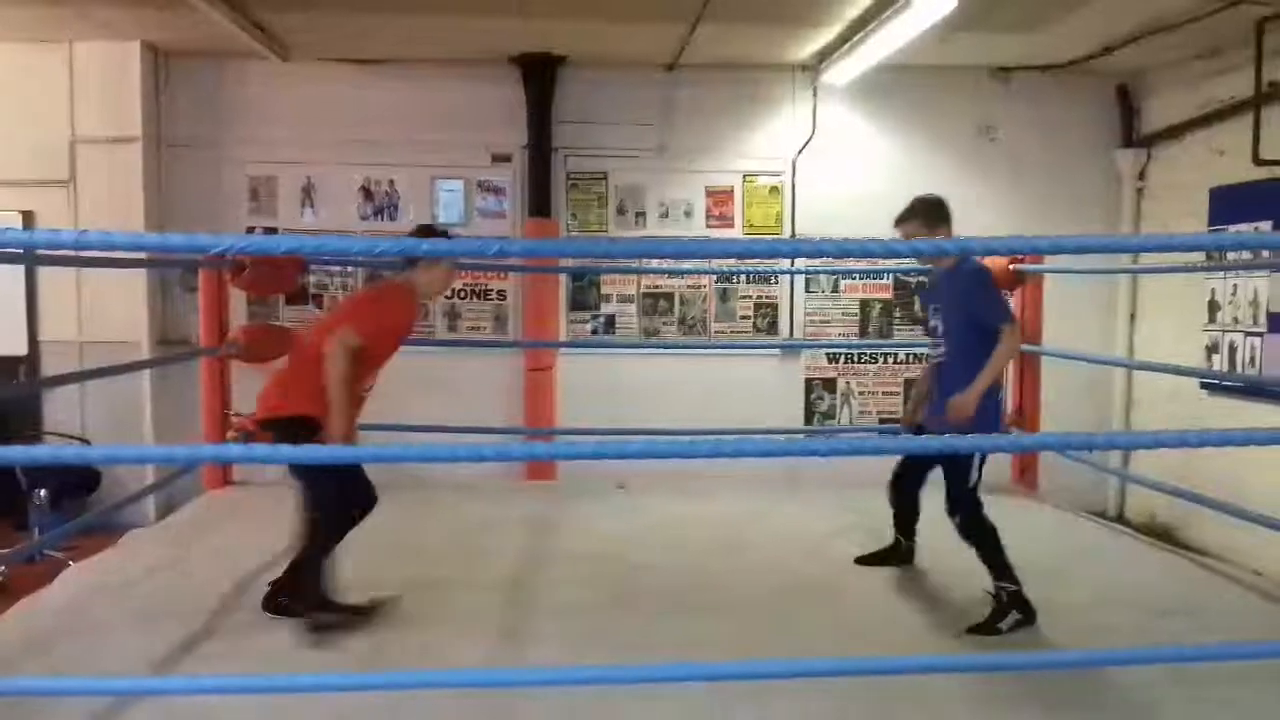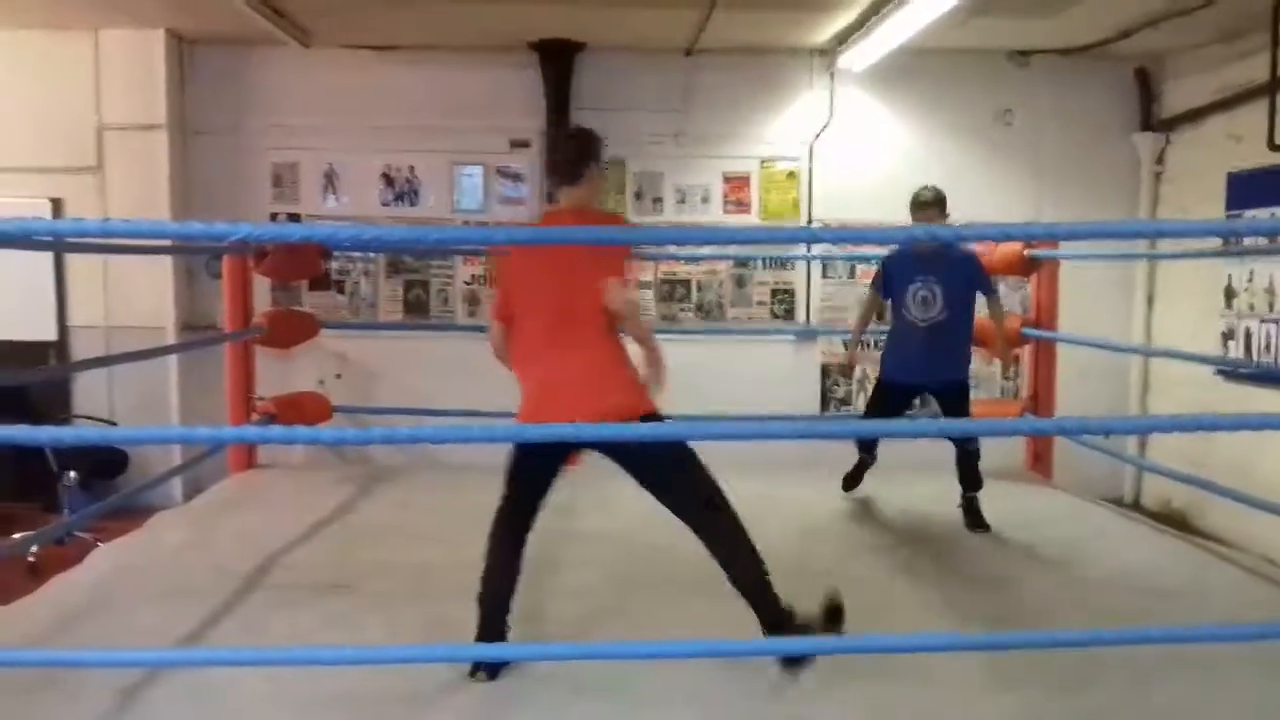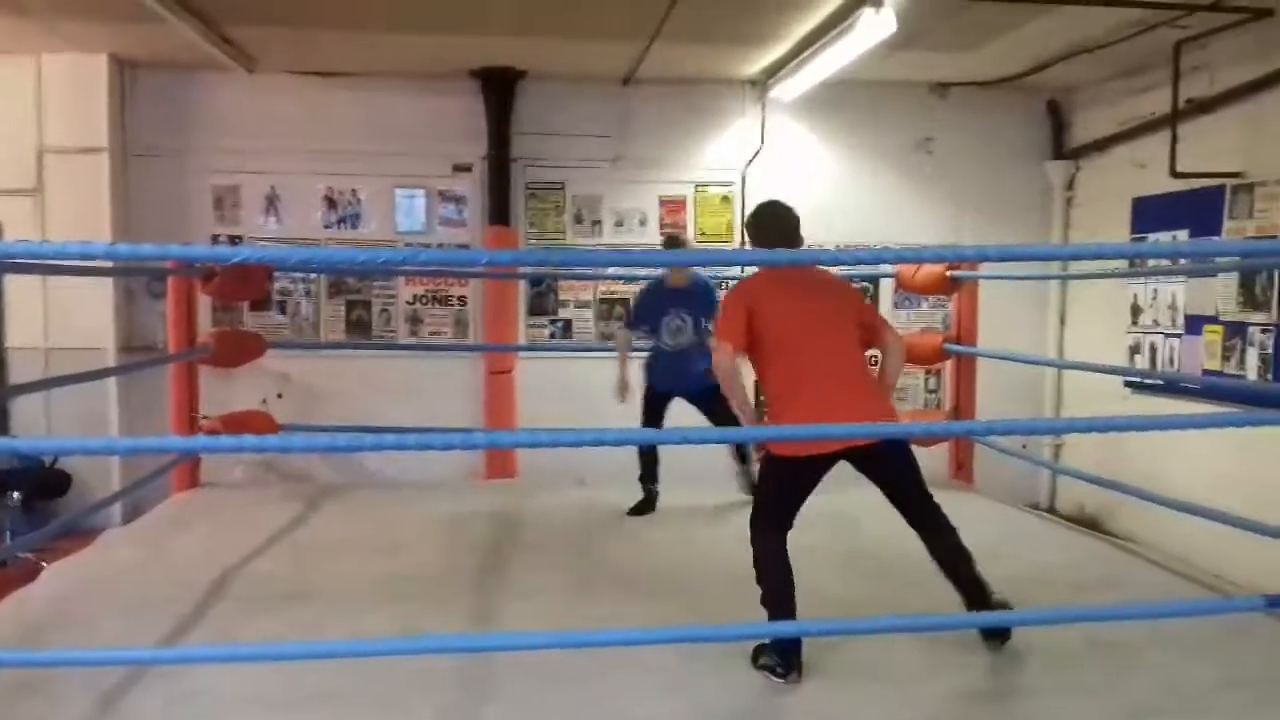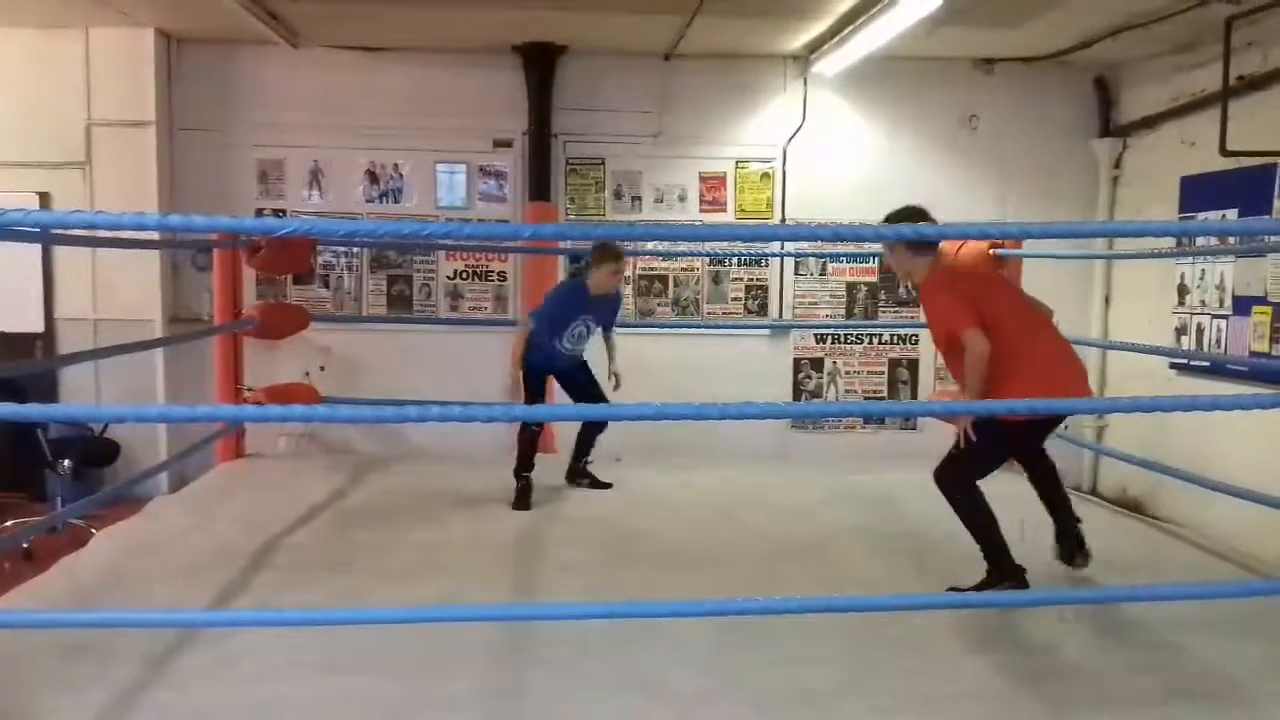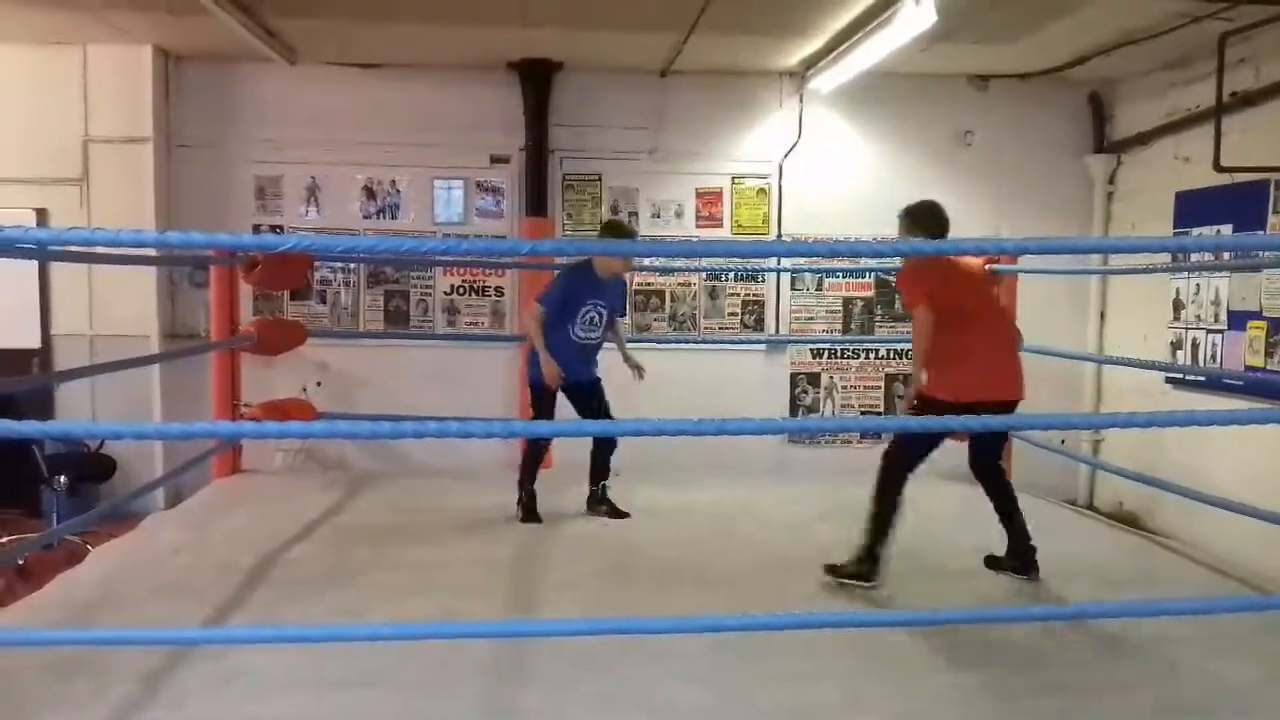
dt=1s
person 1, frame 1
left shoulder: (391, 299)
right shoulder: (393, 302)
right elbow: (337, 346)
left wrist: (343, 424)
right wrist: (338, 421)
left hip: (308, 410)
right hip: (293, 406)
left knee: (360, 499)
right knee: (333, 490)
left ankle: (288, 591)
right ankle: (313, 601)
person 1, frame 2
left shoulder: (519, 245)
right shoulder: (605, 227)
left elbow: (499, 342)
right elbow: (618, 298)
right wrist: (652, 351)
left hip: (541, 408)
right hip: (608, 402)
left knee: (512, 520)
right knee: (704, 507)
left ankle: (488, 646)
right ankle: (781, 630)
person 1, frame 3
left shoulder: (746, 292)
right shoulder: (838, 287)
left elbow: (723, 361)
right elbow: (894, 347)
left wrist: (755, 426)
left hip: (798, 434)
right hip: (871, 424)
left knee: (767, 532)
right knee: (926, 516)
left ankle: (783, 652)
right ankle: (985, 613)
person 1, frame 4
left shoulder: (936, 289)
right shoulder: (975, 274)
left elbow: (979, 348)
right elbow: (1042, 313)
left wrist: (968, 404)
left hip: (1024, 397)
right hip: (1068, 384)
left knee: (953, 475)
right knee: (1025, 448)
left ankle: (1006, 574)
right ankle: (1071, 539)
person 1, frame 5
left shoulder: (916, 270)
right shoulder: (972, 273)
left elbow: (925, 320)
right elbow: (1011, 332)
left wrist: (917, 377)
left hip: (954, 388)
right hip: (1004, 384)
left knee: (896, 464)
right knee: (986, 463)
left ankle: (868, 562)
right ankle: (1021, 554)
person 2, frame 1
left shoulder: (974, 278)
right shoulder: (934, 283)
left elbow: (1011, 338)
left wrist: (975, 393)
right wrist: (917, 398)
left hip: (969, 416)
right hip: (937, 412)
left knee: (963, 507)
right knee: (903, 481)
left ankle: (1013, 599)
right ankle: (903, 545)
person 2, frame 2
left shoulder: (964, 260)
right shoulder: (896, 260)
left elbow: (992, 298)
right elbow: (874, 301)
left wrist: (1000, 340)
right wrist: (854, 343)
left hip: (949, 368)
right hip: (899, 365)
left knee: (963, 435)
right knee: (873, 421)
left ankle: (970, 502)
right ankle: (865, 460)
person 2, frame 3
left shoulder: (702, 287)
right shoulder: (650, 294)
left elbow: (715, 322)
right elbow: (628, 333)
right wrist: (623, 375)
left hip: (699, 375)
right hip: (659, 379)
left knee: (729, 425)
left ankle: (746, 475)
right ankle: (649, 492)
person 2, frame 4
left shoulder: (613, 298)
right shoulder: (565, 293)
right elbow: (526, 327)
left wrist: (612, 363)
right wrist: (515, 371)
left hip: (571, 361)
right hip: (537, 360)
left ankle: (577, 470)
right ankle: (523, 480)
person 2, frame 5
left shoulder: (618, 284)
right shoulder: (572, 276)
right elbow: (533, 315)
left wrist: (625, 354)
right wrist: (545, 359)
left hip: (584, 370)
right hip: (548, 367)
left ankle: (597, 496)
right ankle: (526, 495)
